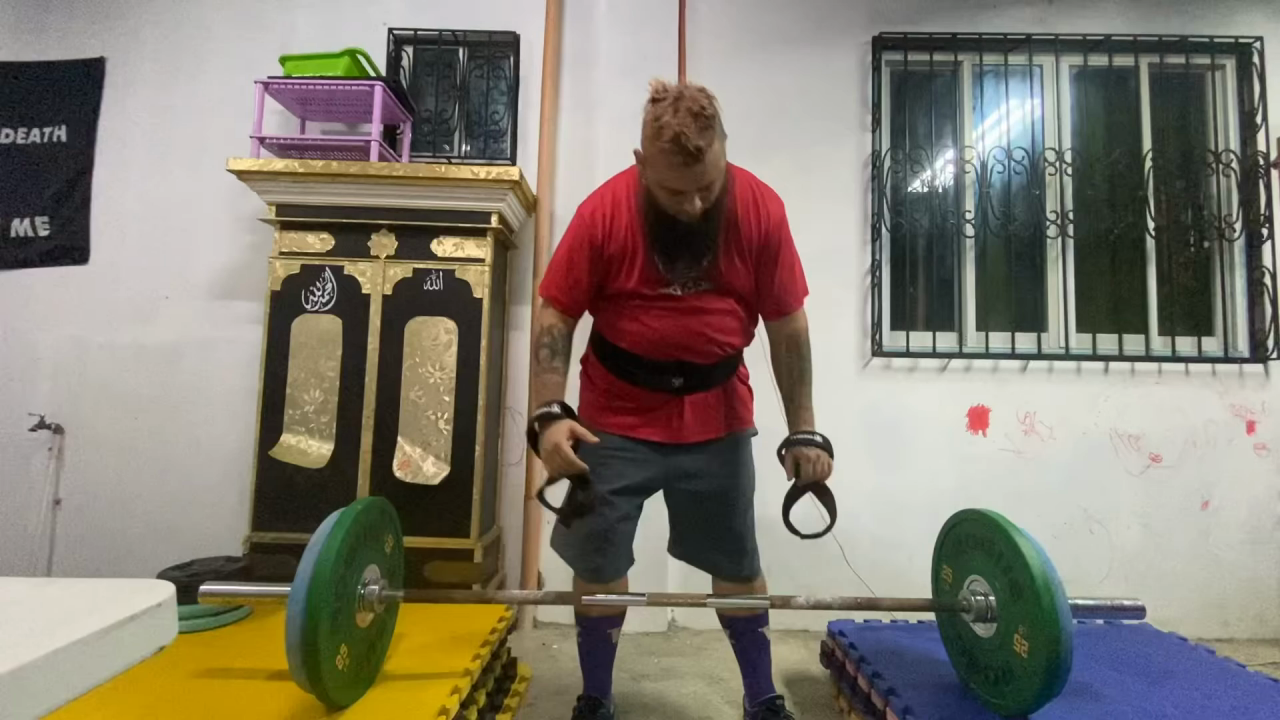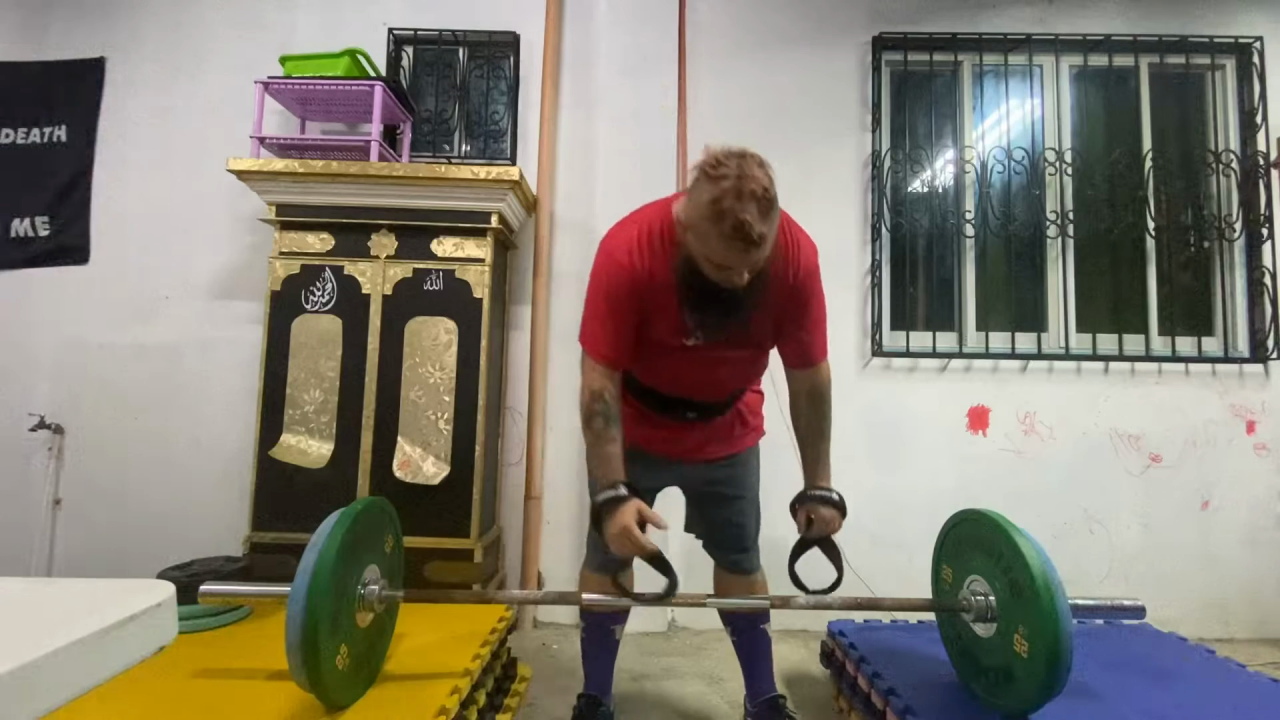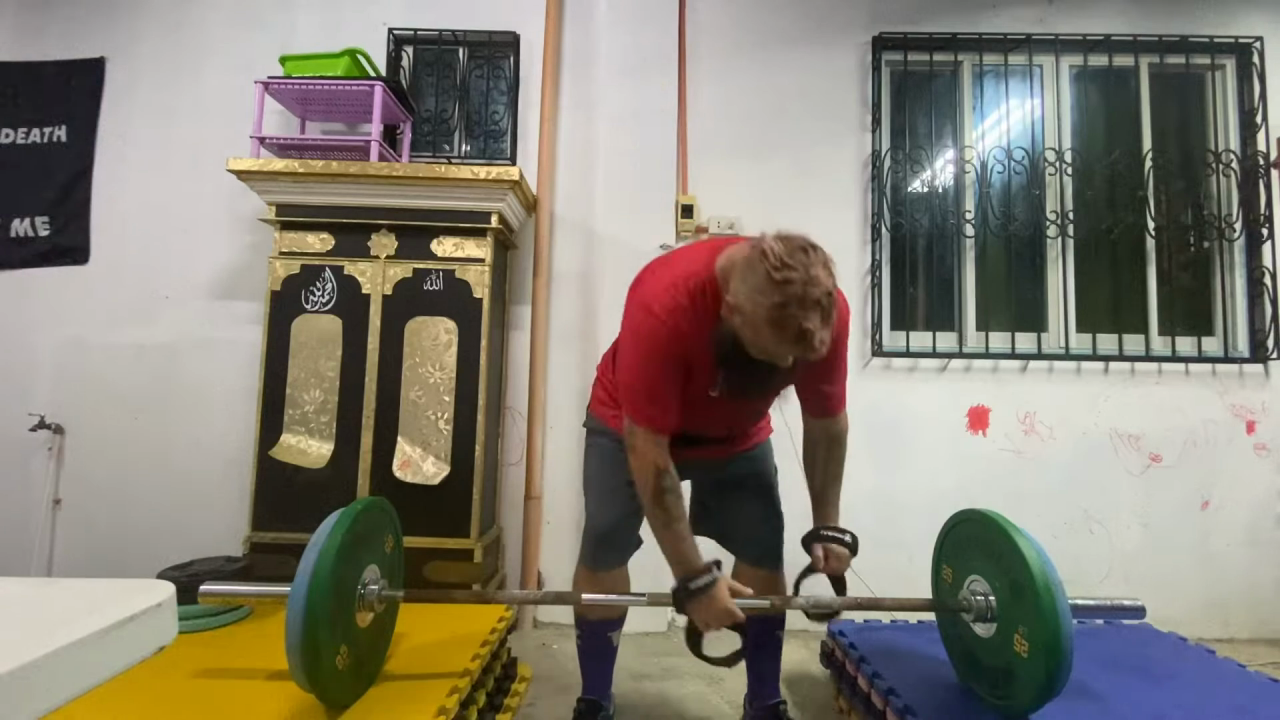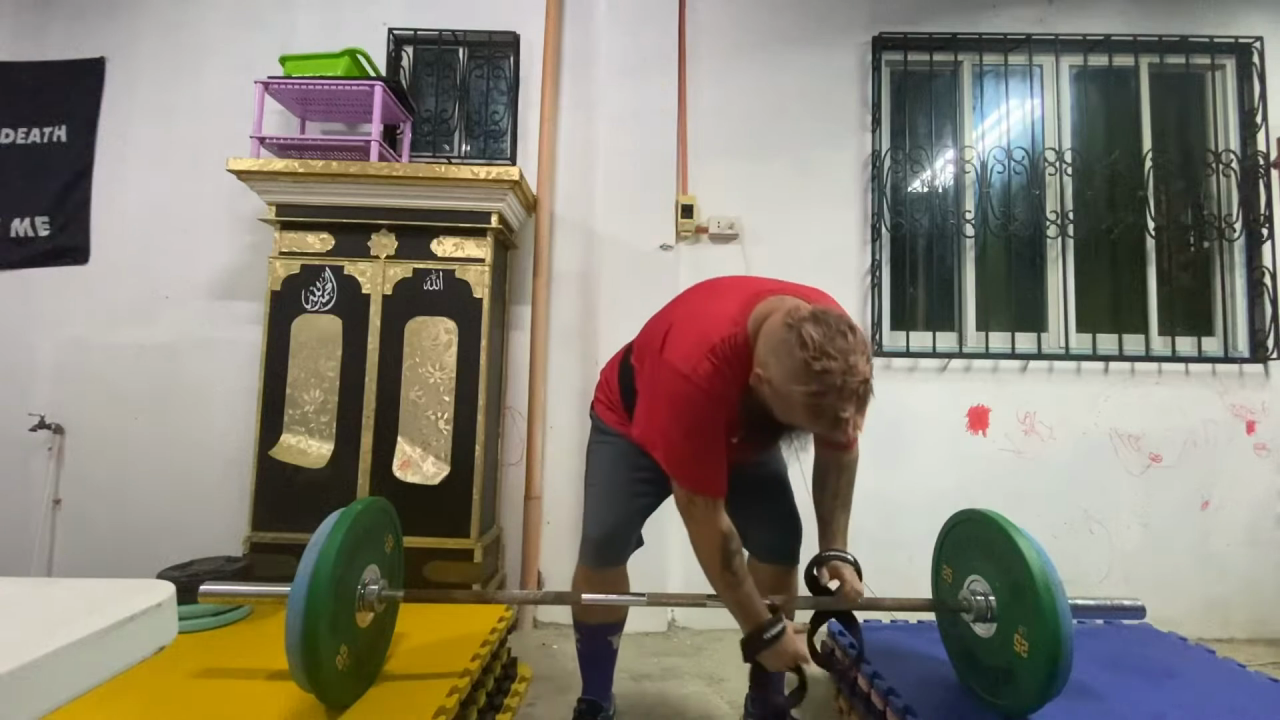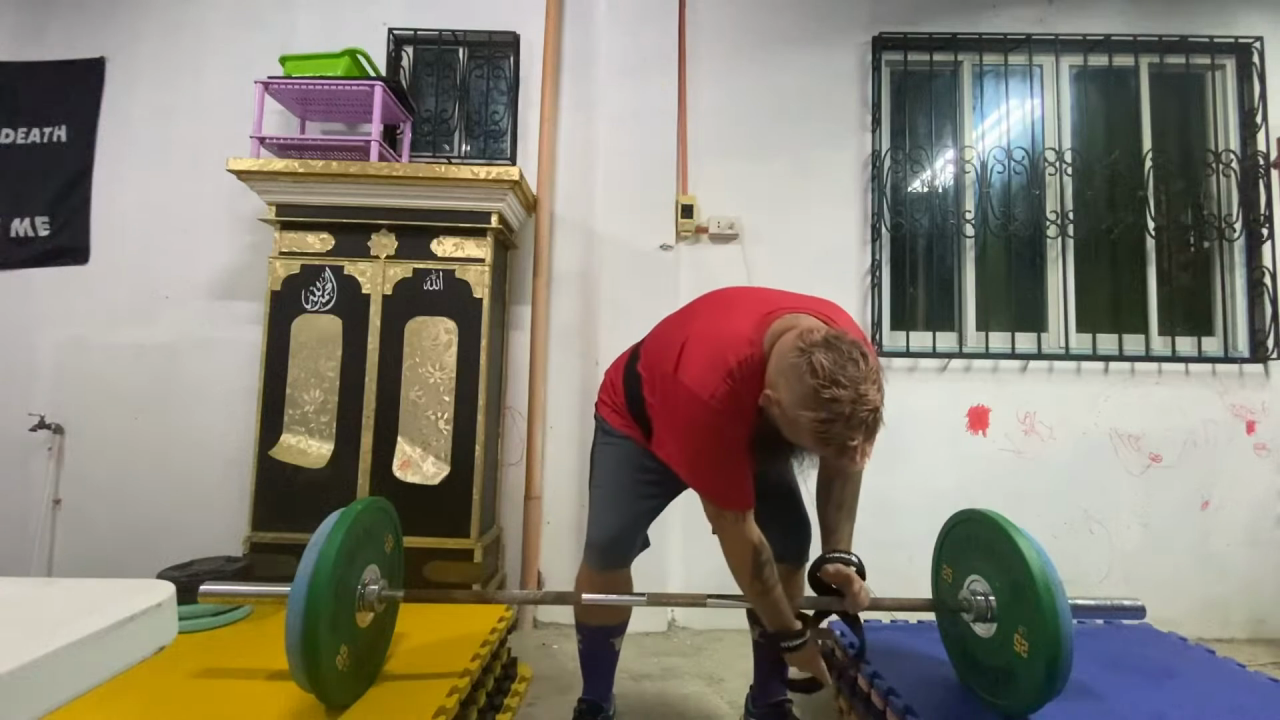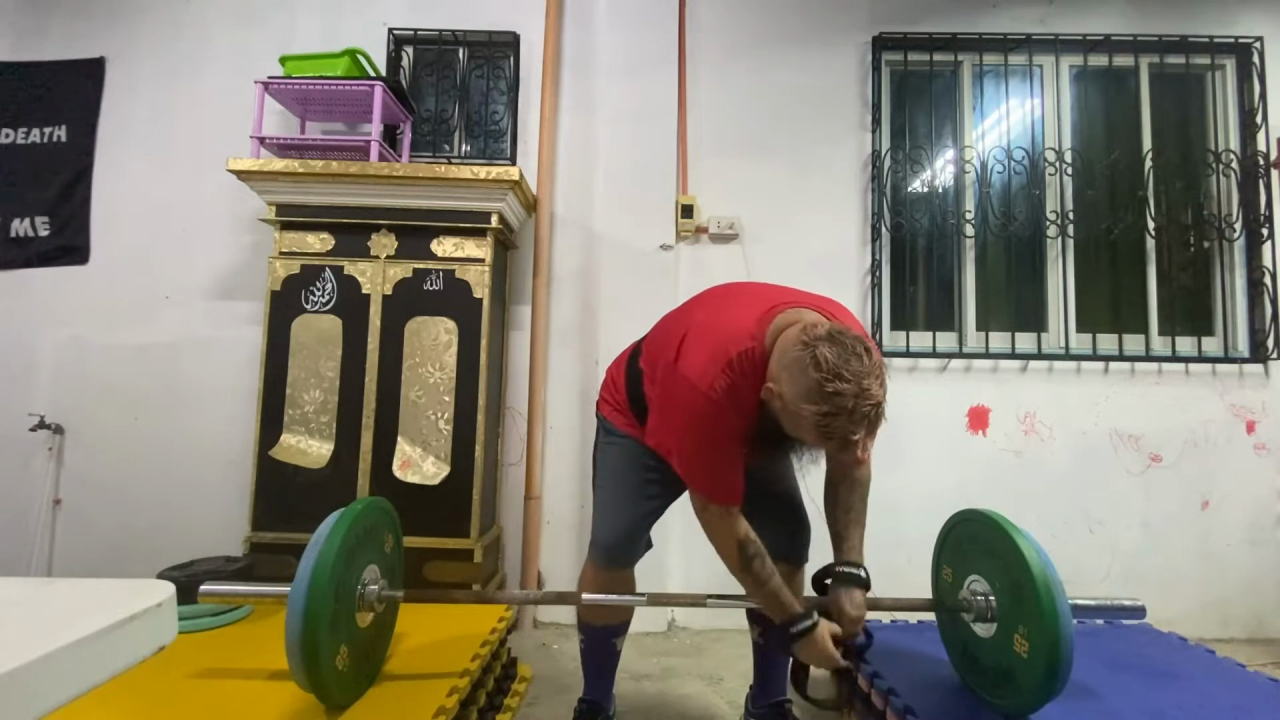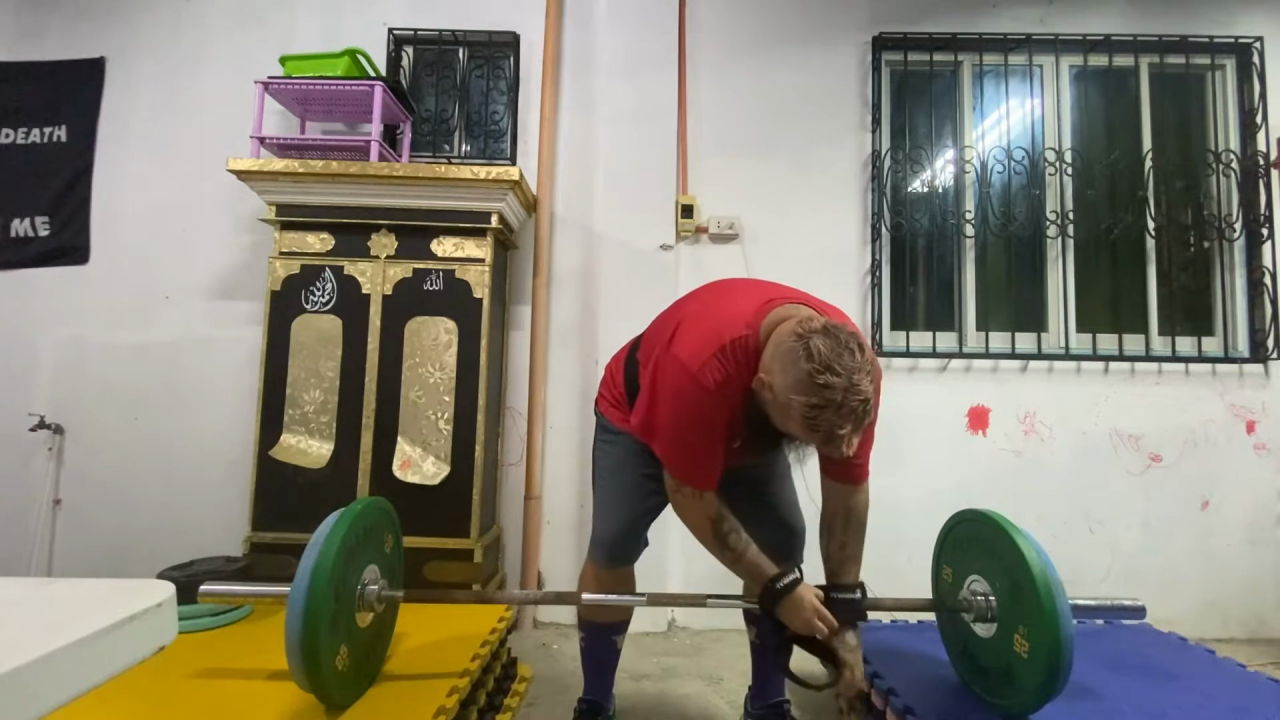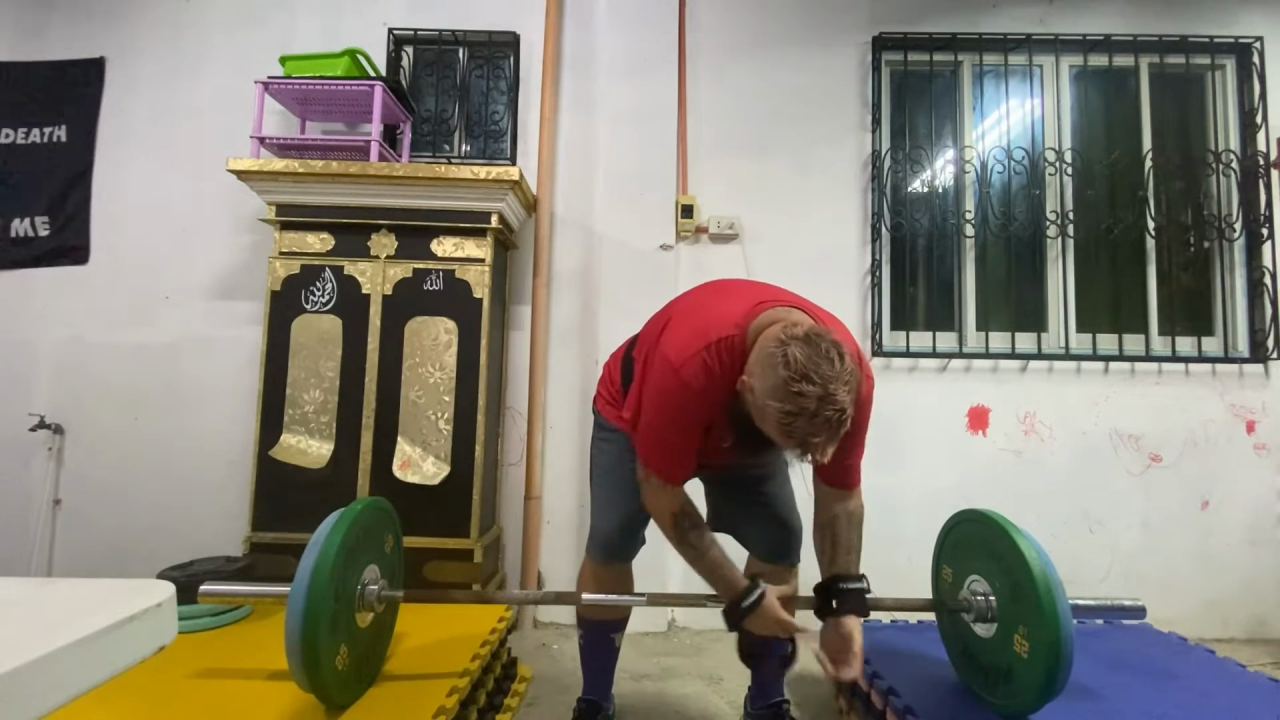
dt=0.3s
person 1, frame 1
left shoulder: (760, 208)
right shoulder: (603, 213)
left elbow: (788, 325)
right elbow: (553, 318)
left wrist: (803, 430)
right wrist: (548, 415)
left hip: (717, 421)
right hip: (614, 421)
left knee: (737, 563)
right knee: (598, 562)
person 1, frame 2
left shoulder: (794, 252)
right shoulder: (629, 250)
left elbow: (809, 375)
right elbow: (599, 380)
left wrist: (818, 483)
right wrist: (610, 494)
left hip: (728, 429)
right hip: (637, 427)
left knee: (740, 557)
right knee: (608, 554)
person 1, frame 3
left shoulder: (825, 307)
right shoulder: (664, 305)
left elbow: (827, 422)
right elbow: (647, 453)
left wrist: (828, 525)
right wrist: (695, 578)
left hip: (737, 434)
right hip: (630, 422)
left knee: (764, 550)
right knee: (602, 546)
person 1, frame 4
left shoulder: (840, 352)
right shoulder: (693, 367)
left elbow: (839, 447)
right elbow: (704, 516)
left wrist: (835, 550)
right wrist: (763, 632)
left hip: (742, 436)
right hip: (634, 423)
left knee: (779, 546)
right knee: (602, 547)
person 1, frame 5
left shoulder: (851, 362)
right shoulder: (709, 386)
left elbow: (843, 456)
right elbow: (736, 529)
left wrist: (839, 553)
right wrist: (792, 636)
left hip: (749, 430)
right hip: (640, 419)
left knee: (790, 546)
right knee: (607, 549)
person 1, frame 6
left shoulder: (855, 361)
right shoulder: (709, 377)
left elbow: (850, 465)
right elbow: (722, 520)
left wrist: (850, 572)
right wrist: (798, 624)
left hip: (751, 430)
right hip: (640, 418)
left knee: (788, 547)
right knee: (612, 550)
person 1, frame 7
left shoulder: (856, 375)
right shoulder: (700, 363)
left elbow: (847, 494)
right elbow: (690, 498)
left wrist: (841, 618)
right wrist: (778, 587)
left hip: (747, 434)
right hip: (638, 417)
left knee: (786, 545)
right knee: (612, 549)
person 1, frame 8
left shoulder: (848, 377)
right shoulder: (688, 361)
left elbow: (839, 496)
right elbow: (661, 492)
left wrist: (844, 604)
right wrist: (742, 597)
left hip: (741, 437)
right hip: (637, 417)
left knee: (781, 544)
right knee: (609, 544)
